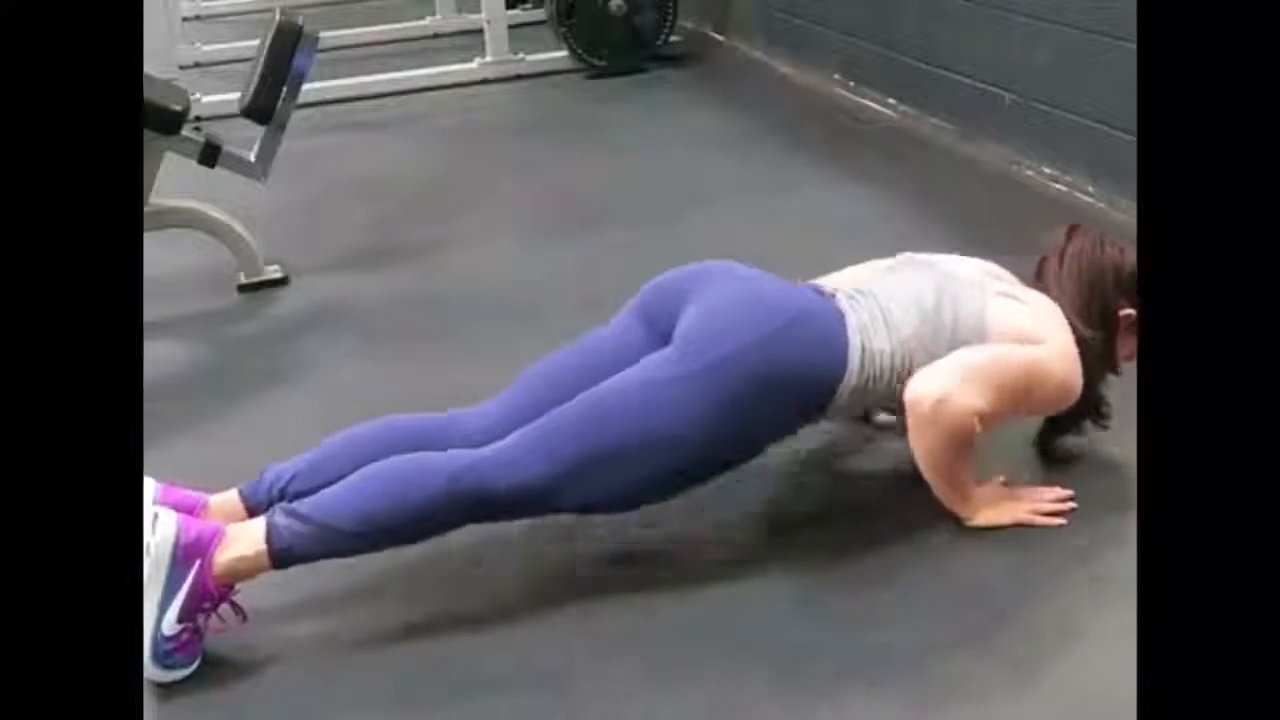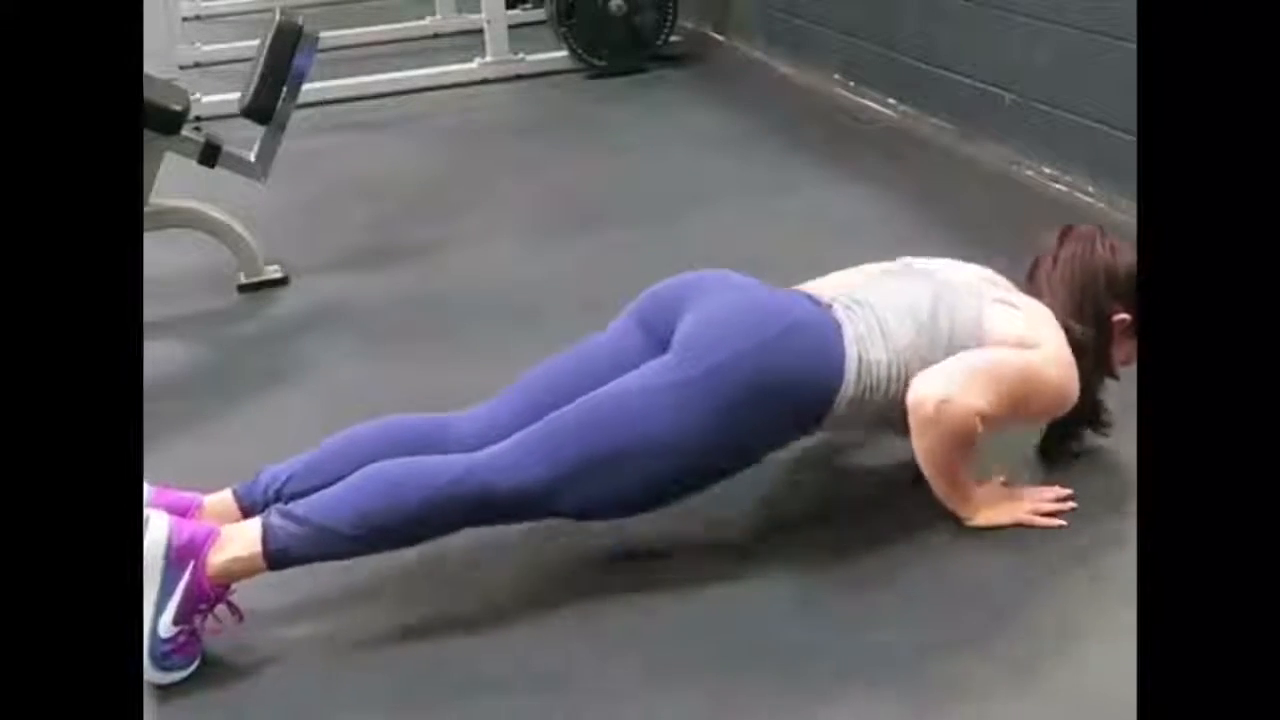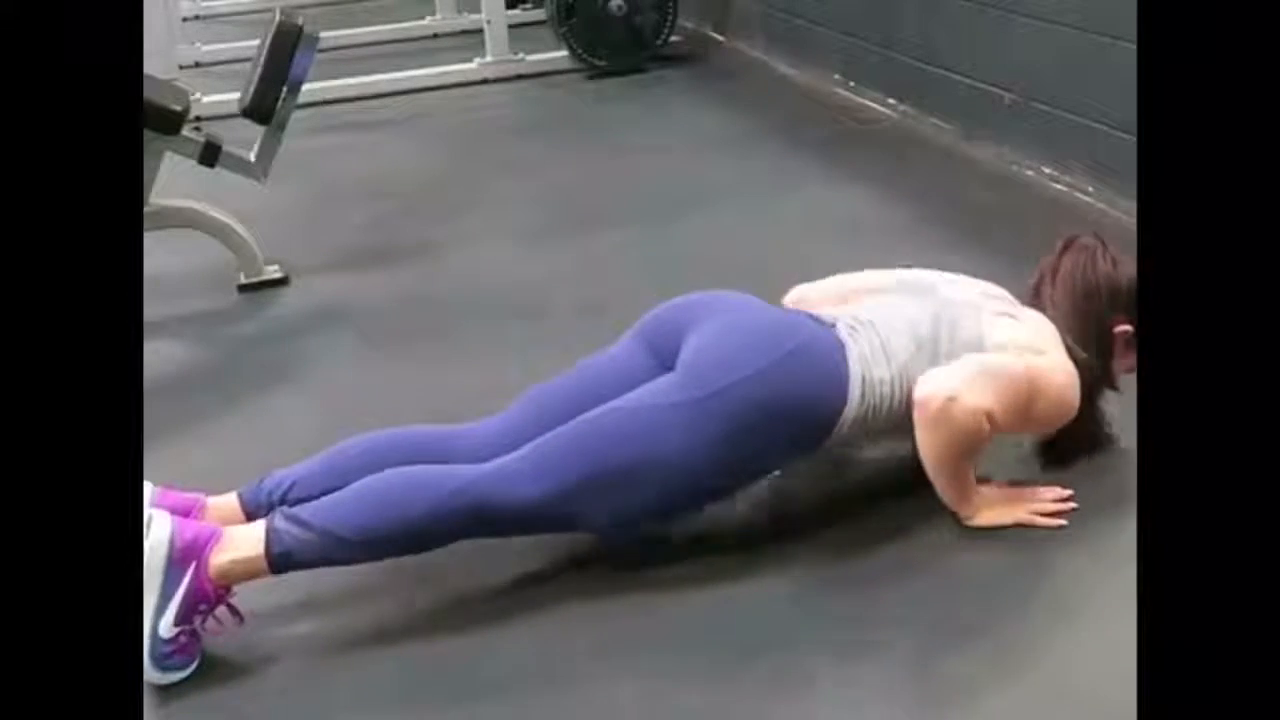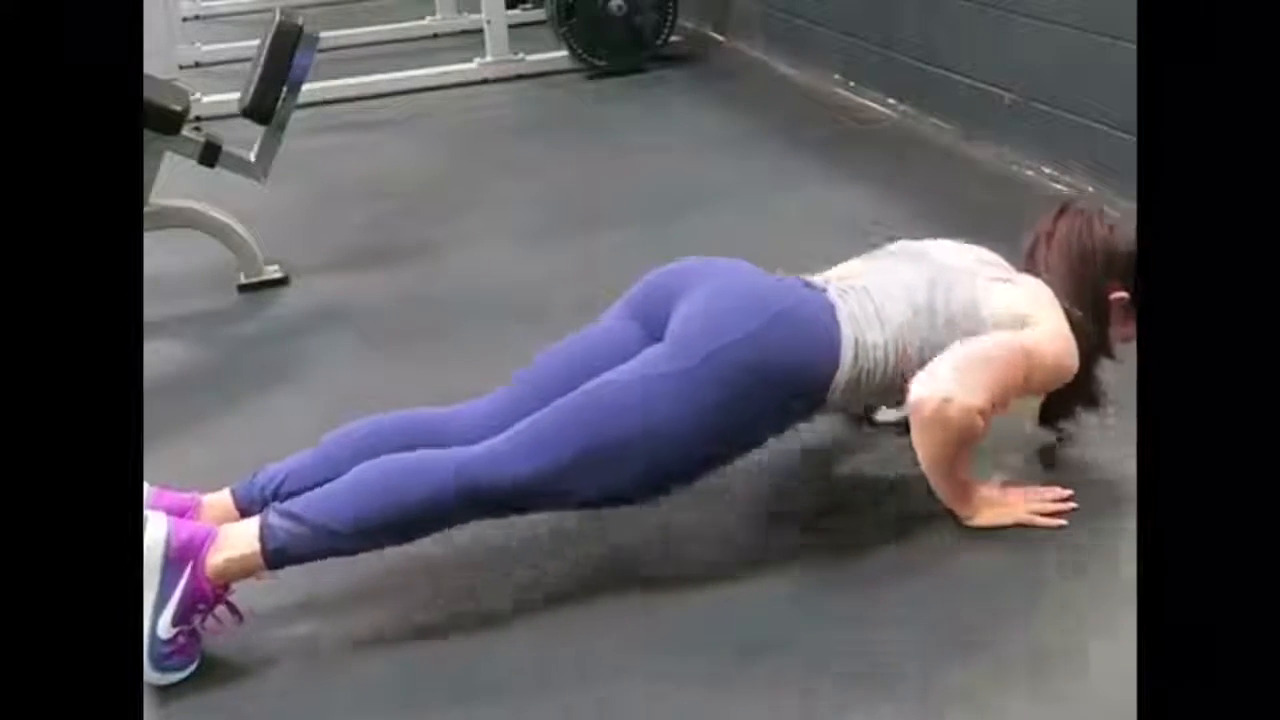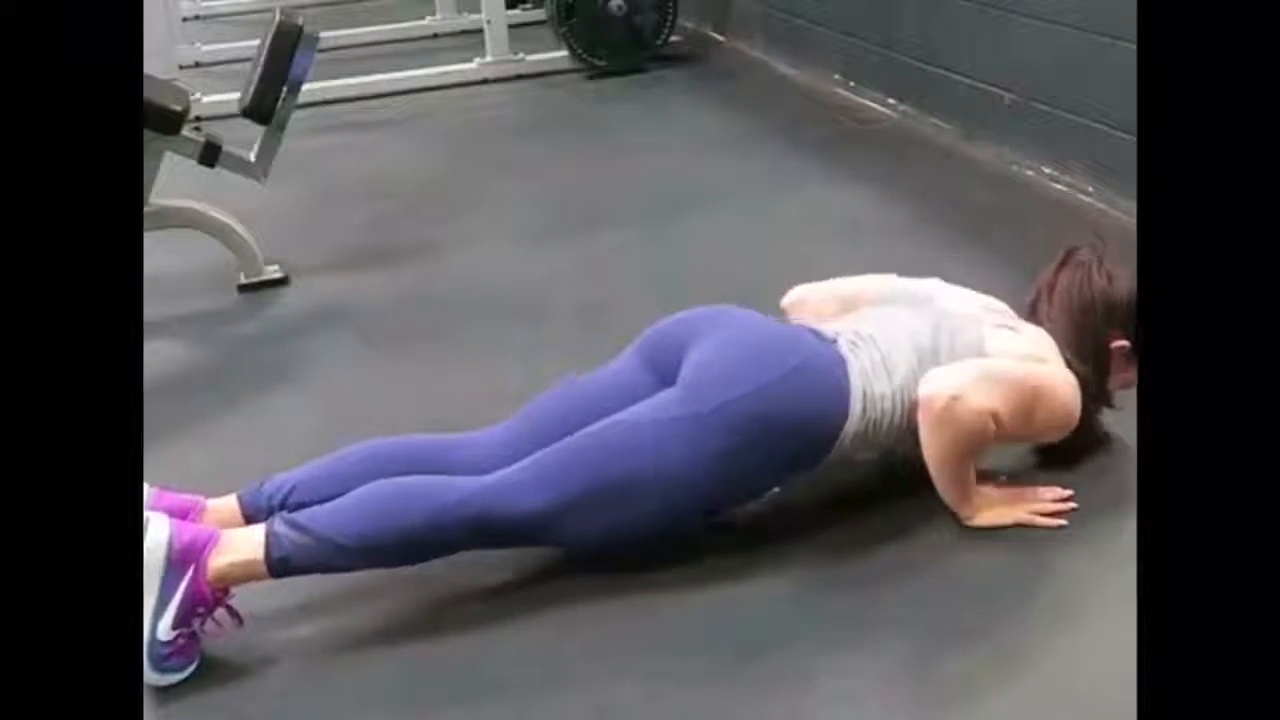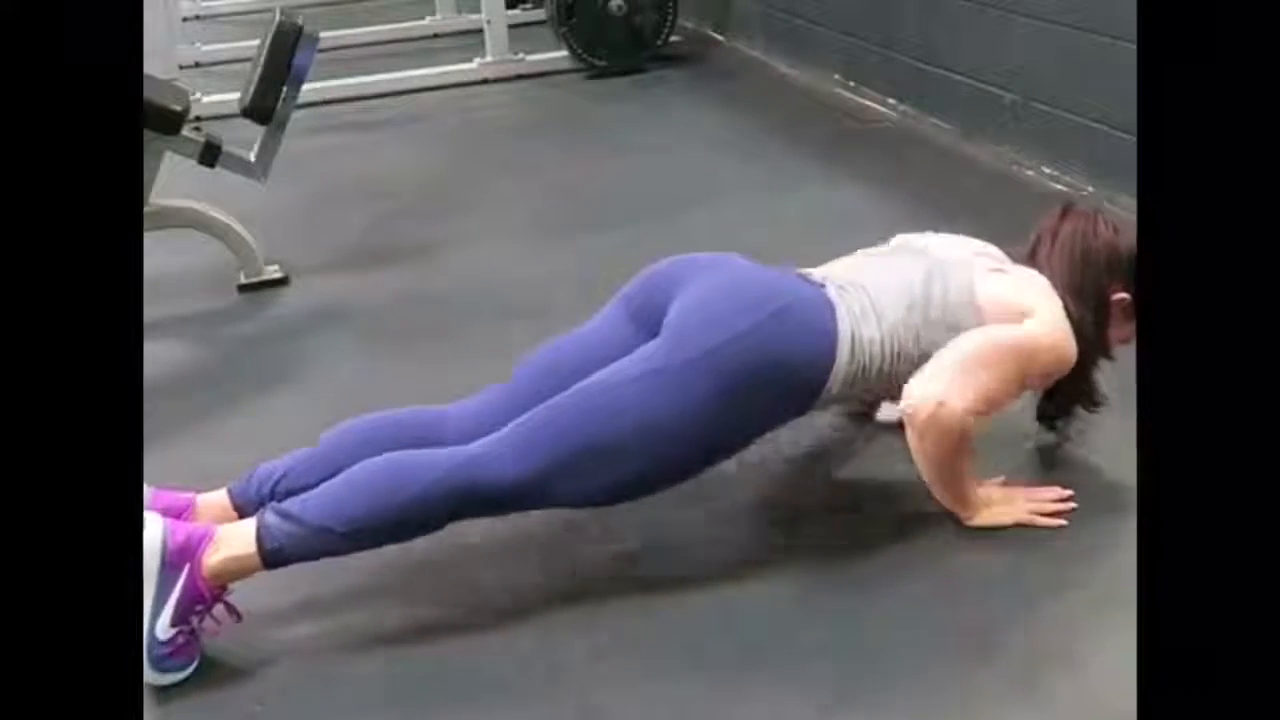
dt=0.2s
person 1, frame 1
left shoulder: (983, 275)
right shoulder: (1058, 360)
right elbow: (938, 401)
right wrist: (967, 502)
left hip: (718, 290)
right hip: (764, 356)
left knee: (476, 436)
right knee: (507, 478)
left ankle: (201, 507)
right ankle: (215, 554)
person 1, frame 2
left shoulder: (976, 280)
right shoulder: (1056, 367)
right elbow: (939, 402)
right wrist: (966, 504)
left hip: (710, 297)
right hip: (767, 366)
left knee: (472, 434)
right knee: (502, 481)
left ankle: (197, 509)
right ankle: (209, 560)
person 1, frame 3
left shoulder: (973, 292)
right shoulder: (1057, 373)
left elbow: (811, 294)
right elbow: (948, 402)
right wrist: (968, 502)
left hip: (716, 317)
right hip: (765, 387)
left knee: (474, 450)
right knee: (506, 494)
left ankle: (198, 510)
right ankle: (211, 558)
person 1, frame 4
left shoulder: (961, 257)
right shoulder: (1054, 341)
right elbow: (939, 400)
right wrist: (966, 502)
left hip: (706, 286)
right hip: (762, 354)
left knee: (471, 432)
right knee: (498, 475)
left ankle: (195, 511)
right ankle: (206, 560)
person 1, frame 5
left shoulder: (965, 298)
right shoulder: (1056, 382)
left elbow: (804, 299)
right elbow: (950, 405)
right wrist: (970, 503)
left hip: (716, 331)
right hip: (767, 399)
left knee: (476, 458)
right knee: (508, 504)
left ankle: (197, 512)
right ankle: (208, 561)
person 1, frame 6
left shoulder: (973, 258)
right shoulder: (1051, 333)
right elbow: (935, 406)
right wrist: (965, 501)
left hip: (706, 282)
right hip: (754, 352)
left knee: (464, 431)
right knee: (497, 473)
left ankle: (188, 508)
right ankle: (201, 556)
